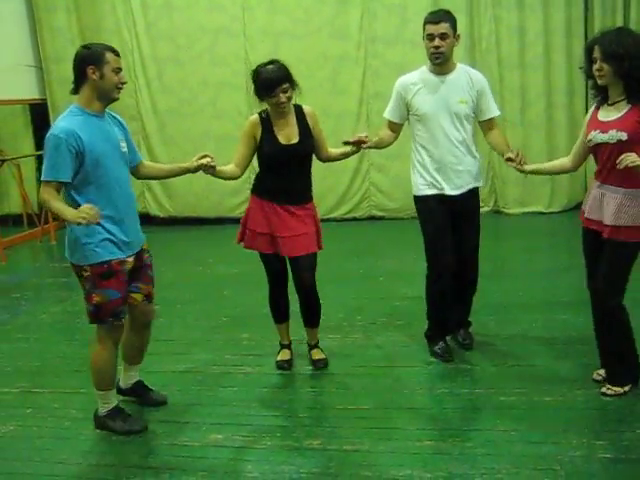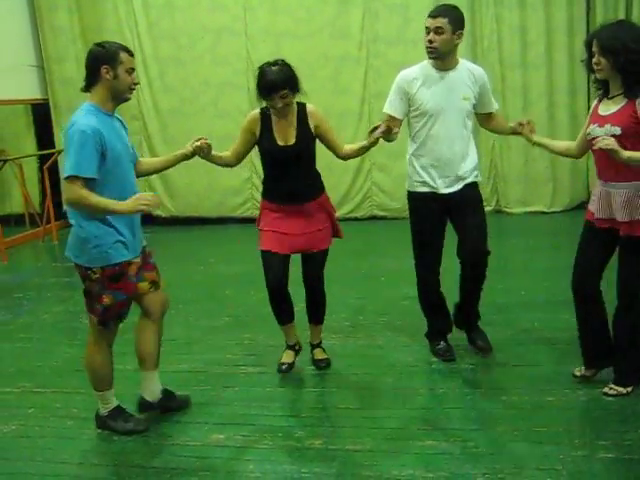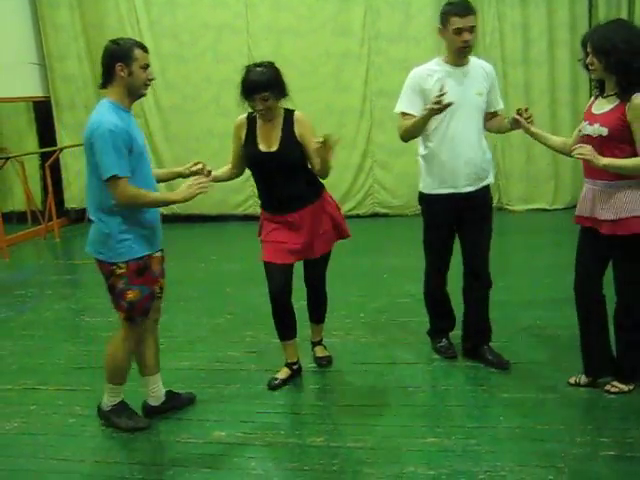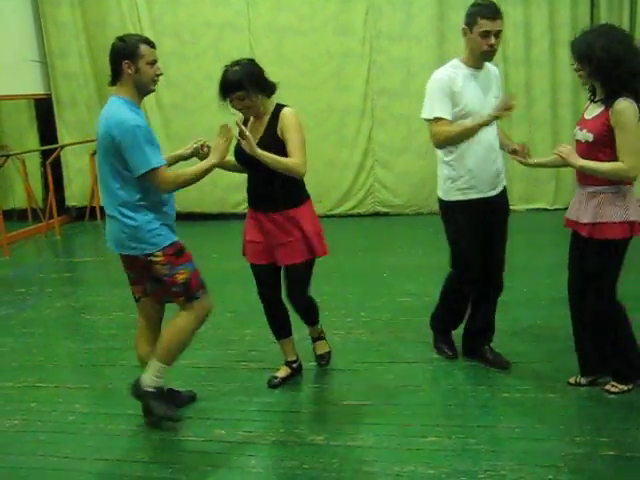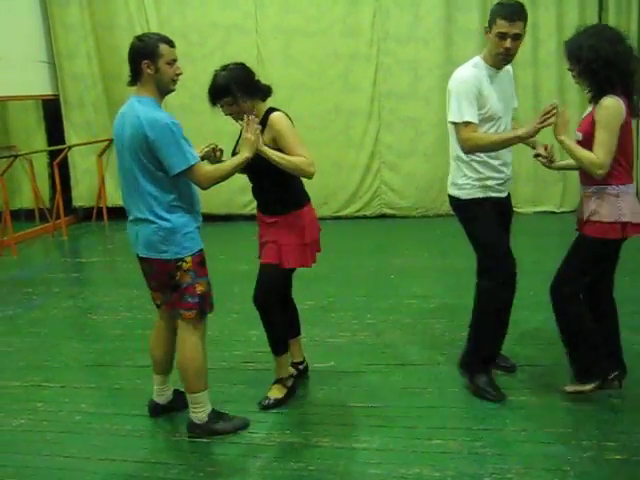
dt=0.3s
person 1, frame 1
left shoulder: (115, 123)
right shoulder: (66, 131)
left elbow: (139, 168)
right elbow: (47, 193)
left wrist: (187, 168)
right wrist: (73, 215)
left hip: (131, 241)
right hip: (97, 250)
left knee: (143, 313)
right knee: (110, 330)
left ankle: (128, 380)
right ankle: (106, 410)
person 1, frame 2
left shoulder: (115, 122)
right shoulder: (85, 128)
left elbow: (134, 166)
right elbow: (72, 193)
left wrist: (183, 155)
right wrist: (121, 207)
left hip: (130, 242)
right hip: (101, 251)
left knee: (155, 308)
right knee: (104, 332)
left ankle: (152, 394)
right ankle: (107, 410)
person 1, frame 3
left shoulder: (123, 118)
right shoulder: (109, 124)
right elbow: (123, 192)
left wrist: (178, 172)
right wrist: (179, 195)
left hip: (140, 241)
right hip: (123, 246)
left knee: (145, 324)
right knee: (134, 326)
left ankle: (155, 396)
right ankle: (111, 403)
person 1, frame 4
left shoulder: (119, 112)
right shoulder: (127, 121)
right elbow: (164, 182)
left wrist: (183, 153)
right wrist: (212, 160)
left hip: (137, 233)
right hip: (148, 235)
left knee: (151, 313)
right knee: (198, 305)
left ankle: (155, 389)
right ankle: (150, 382)
person 1, frame 5
left shoulder: (127, 115)
right shoulder: (158, 121)
right elbow: (201, 178)
left wrist: (194, 156)
right wrist: (244, 154)
left hip: (148, 237)
right hip: (174, 240)
left knee: (167, 319)
right knee: (191, 326)
left ankle: (162, 396)
right ankle: (201, 416)
person 2, frame 1
right shoulder: (596, 110)
right elbow: (572, 161)
right wrist: (530, 168)
right hip: (597, 207)
left knee: (608, 294)
right knee: (598, 292)
right ankle: (610, 362)
person 2, frame 2
right shoulder: (599, 102)
right elbow: (577, 149)
right wrist: (536, 139)
right hip: (602, 203)
right knee: (582, 281)
right ankle: (597, 355)
person 2, frame 3
right shoulder: (596, 99)
right elbow: (573, 145)
left wrist: (601, 160)
right wrist: (533, 131)
right hip: (593, 205)
right knee: (585, 287)
right ankle: (598, 366)
person 2, frame 4
right shoulder: (594, 104)
left wrist: (579, 161)
right wrist: (534, 161)
right hip: (586, 210)
left knee: (602, 295)
right knee: (579, 290)
right ankle: (595, 365)
person 2, frame 5
left shoulder: (610, 104)
right shoulder: (605, 102)
left elbow: (599, 165)
left wrist: (564, 137)
right wrist: (559, 163)
left hip: (608, 210)
right hip: (605, 208)
left knee: (564, 287)
right knee: (596, 290)
left ankle: (591, 369)
right ankle: (607, 366)
person 3, frame 1
left shoulder: (474, 80)
right shoulder: (407, 85)
left elbow: (490, 128)
right elbow: (391, 130)
left wrist: (507, 153)
right wrist: (373, 141)
left hip: (467, 188)
right hip: (429, 190)
left knee: (467, 264)
right knee: (440, 264)
left ankle: (459, 322)
right ankle: (438, 333)
person 3, frame 2
left shoulder: (475, 76)
right shoulder: (408, 79)
left elbow: (488, 119)
right elbow: (391, 124)
left wrist: (514, 128)
right wrist: (387, 131)
left hip: (464, 183)
right hip: (423, 188)
left knee: (476, 254)
right knee: (427, 267)
left ankle: (468, 318)
right ankle: (438, 331)
person 3, frame 3
left shoulder: (485, 72)
right shoulder: (421, 76)
right elbow: (404, 132)
left wrist: (513, 124)
right wrist: (431, 112)
left hip: (478, 188)
right hip: (437, 190)
left knee: (479, 268)
right knee: (437, 268)
left ankle: (477, 341)
right ankle: (440, 331)
person 3, frame 4
left shoulder: (493, 74)
right shoulder: (444, 79)
right elbow: (440, 137)
left wrist: (509, 144)
right wrist: (486, 117)
left hip: (495, 192)
right hip: (459, 196)
left knee: (491, 273)
right knee: (465, 271)
left ankle: (478, 342)
right ankle: (442, 327)
person 3, frame 5
left shoulder: (506, 73)
right shoulder: (467, 78)
right elbow: (468, 141)
left wrist: (533, 139)
right wrist: (523, 134)
left hip: (498, 191)
right hip: (473, 194)
left knee: (499, 274)
right knee: (499, 274)
left ankle: (486, 347)
right ankle: (475, 365)
person 4, frame 1
left shoulder: (307, 115)
right shoulder: (255, 124)
left elbow: (323, 155)
right elbow: (237, 169)
left wrist: (352, 150)
right wrist: (212, 170)
left hip: (301, 211)
right hip: (265, 211)
left knee: (306, 283)
right knee: (277, 282)
left ankle: (314, 342)
right ankle: (285, 343)
person 4, frame 2
left shoulder: (310, 115)
right shoulder: (255, 120)
left elbow: (341, 152)
right elbow: (233, 158)
left wrist: (369, 143)
right wrist: (207, 155)
left hip: (314, 209)
right hip: (276, 212)
left knee: (314, 279)
right knee: (275, 283)
left ankle: (316, 343)
right ankle: (291, 343)
person 4, frame 3
left shoulder: (297, 120)
right shoulder: (242, 125)
left elbow: (321, 173)
right elbow: (236, 169)
left wrist: (325, 158)
right wrist: (209, 176)
left hip: (313, 213)
right hip: (275, 221)
left knee: (315, 282)
right knee: (278, 291)
left ankle: (317, 341)
right ankle: (291, 361)
person 4, frame 4
left shoulder: (286, 116)
right shoulder: (245, 121)
left elbow: (299, 169)
left wrist: (256, 151)
left hip: (293, 218)
right hip: (259, 220)
left knee: (297, 293)
right knee: (267, 293)
left ankle: (317, 335)
right ankle: (291, 360)
person 4, frame 5
left shoulder: (276, 120)
left elbow: (307, 167)
left wrist: (262, 149)
left hip: (291, 221)
right hip: (273, 220)
left knee: (265, 297)
right knee: (278, 294)
left ankle: (284, 378)
right ankle: (297, 361)
